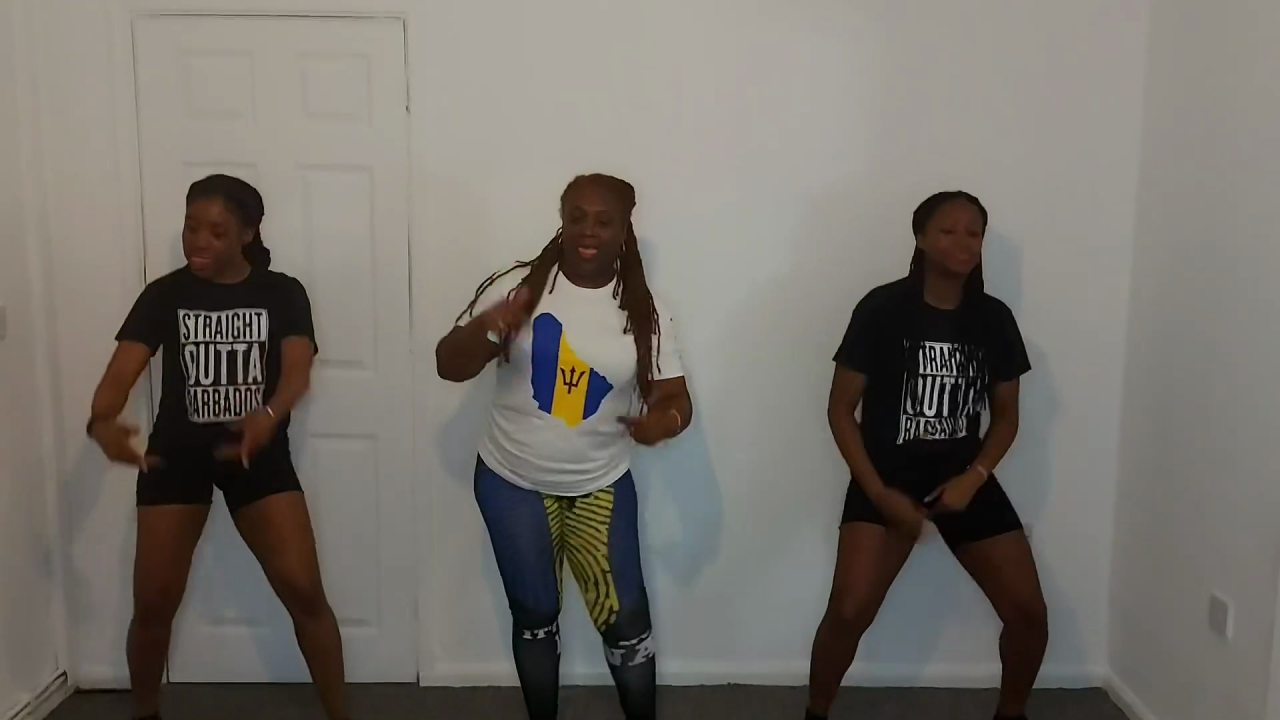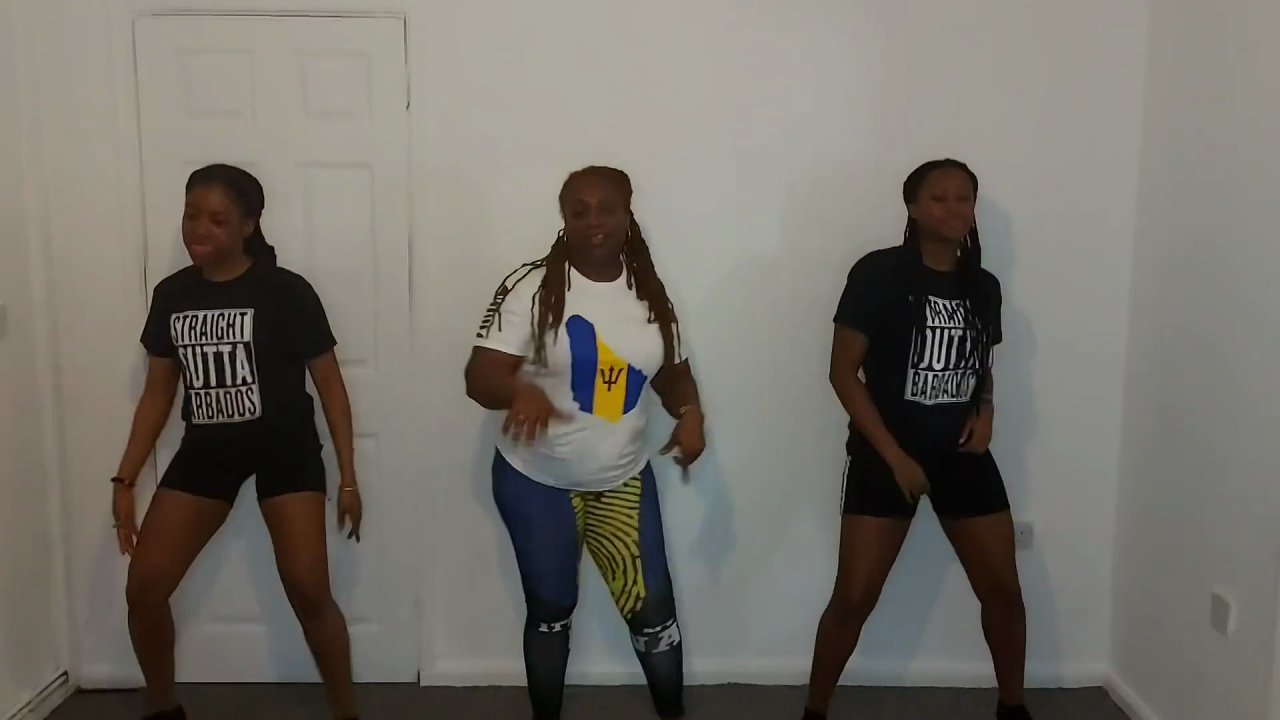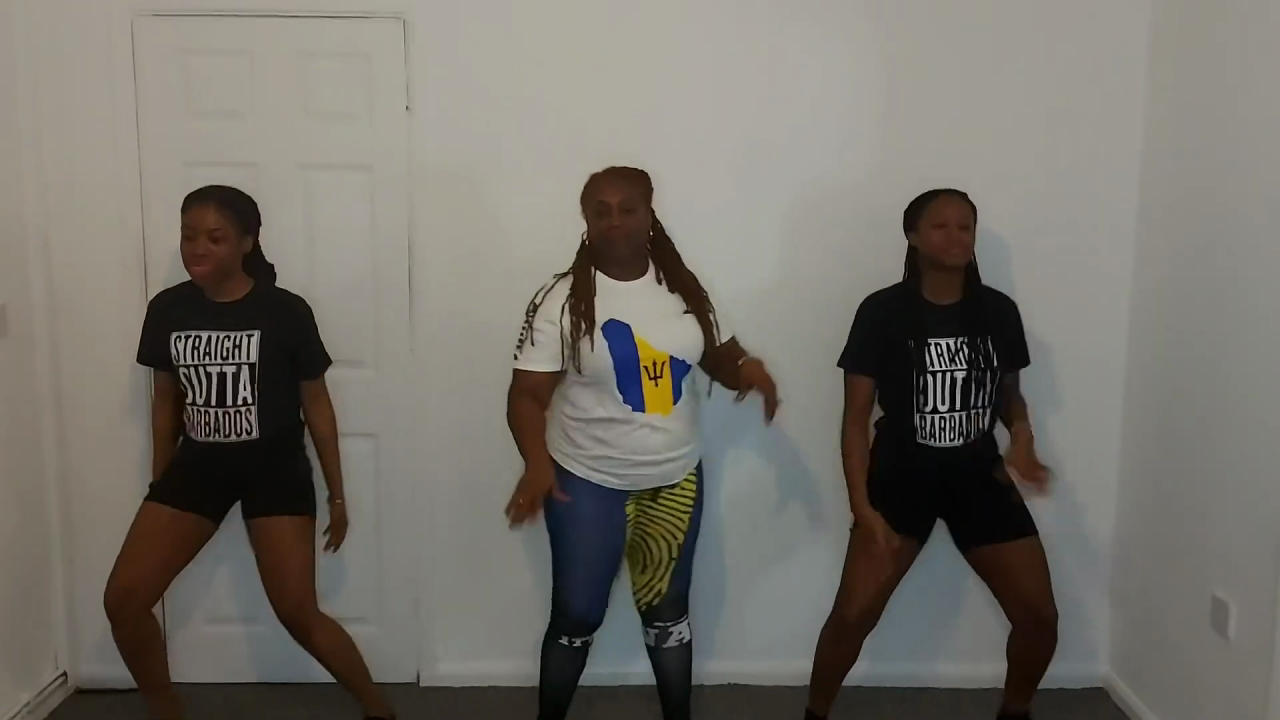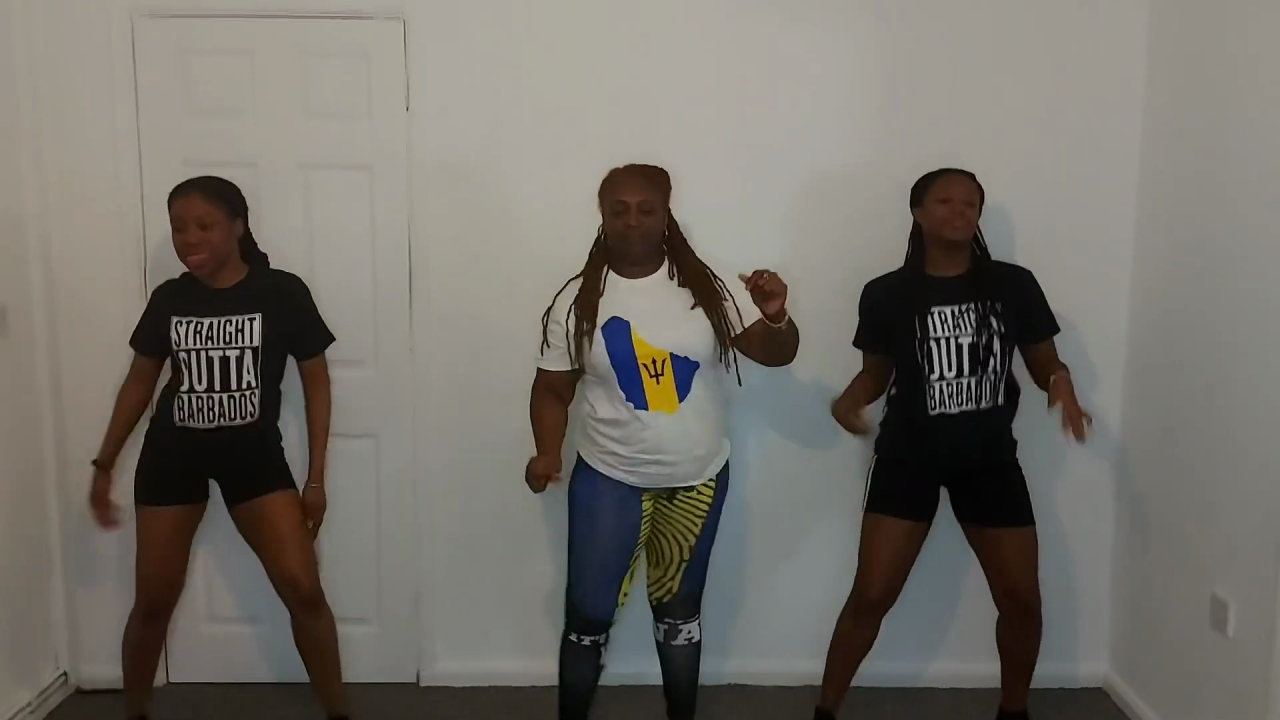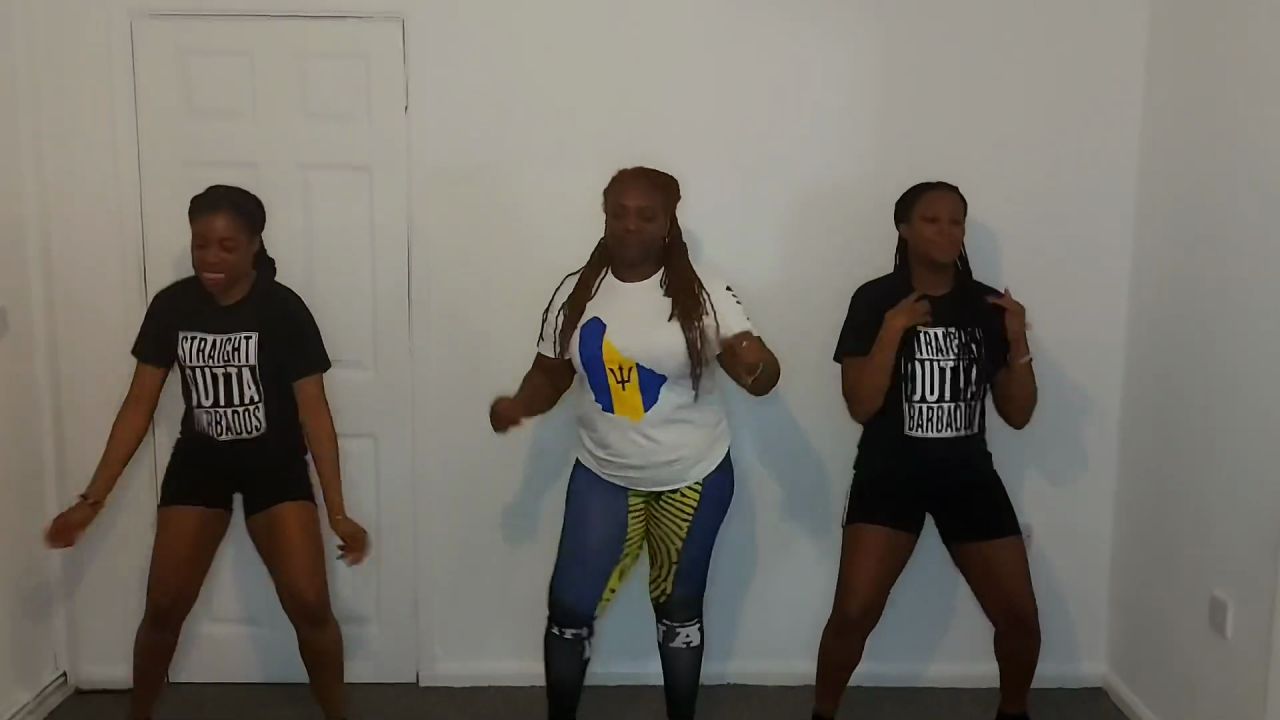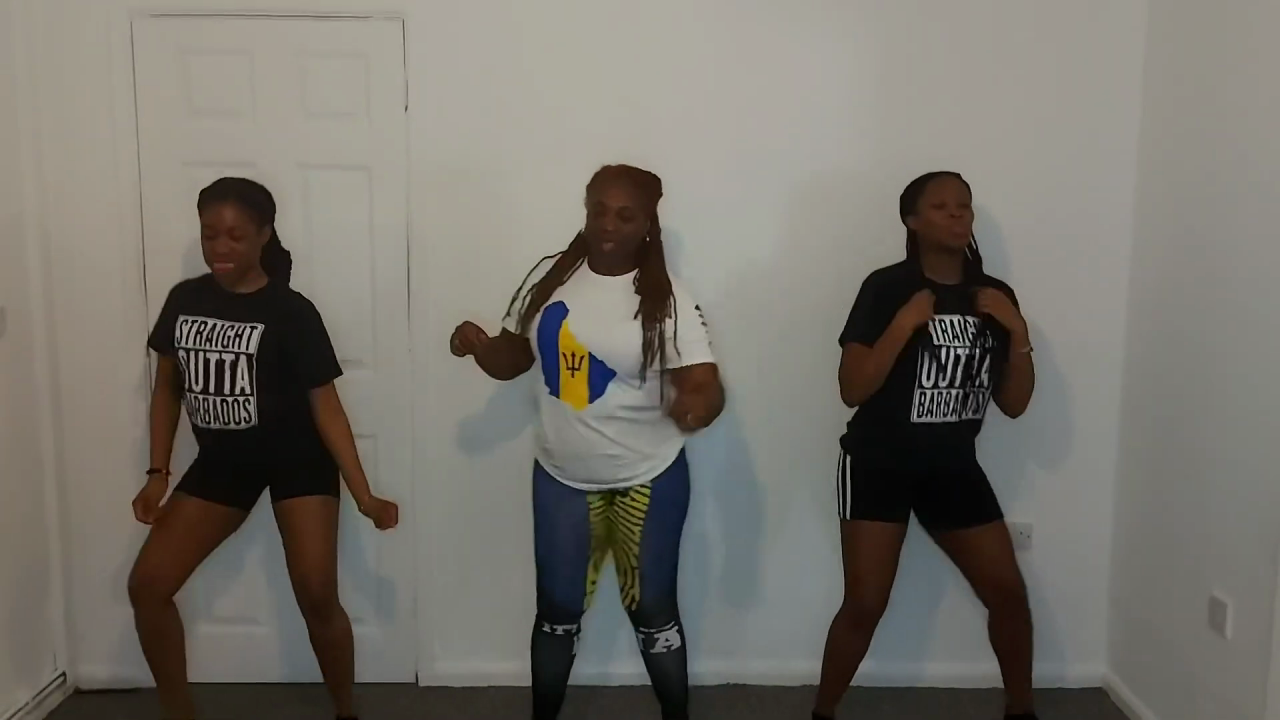
dt=0.3s
person 1, frame 1
left shoulder: (644, 310)
right shoulder: (519, 287)
left elbow: (677, 400)
right elbow: (450, 366)
left wrist: (667, 419)
right wrist: (484, 324)
left hip: (601, 487)
right hip: (512, 483)
left knee: (625, 619)
right knee: (535, 616)
person 1, frame 2
left shoulder: (651, 294)
right shoulder: (531, 289)
left elbow: (672, 372)
right elbow: (480, 377)
left wrist: (689, 413)
right wrist: (520, 393)
left hip: (624, 480)
right hip: (537, 480)
left knee: (654, 606)
right knee: (550, 610)
person 1, frame 3
left shoulder: (683, 288)
right shoulder: (562, 300)
left elbow: (721, 357)
right elbow: (526, 394)
left wrist: (749, 370)
right wrist: (536, 464)
left hip: (675, 482)
right hip: (589, 485)
left knee: (666, 609)
right knee: (577, 617)
person 1, frame 4
left shoulder: (706, 285)
right shoulder: (577, 298)
left elbow: (777, 354)
right elbow: (552, 389)
left wrist: (776, 312)
right wrist: (547, 453)
left hip: (699, 477)
right hip: (609, 479)
left knee: (678, 606)
right knee: (588, 614)
person 1, frame 5
left shoulder: (701, 292)
right shoulder: (574, 293)
left elbow: (763, 380)
right elbow: (550, 374)
left wrist: (752, 362)
right wrist: (519, 404)
left hip: (694, 479)
right hip: (603, 479)
left knee: (678, 607)
right knee: (570, 609)
person 1, frame 6
left shoulder: (670, 298)
right shoulder: (549, 276)
left elbow: (708, 389)
right elbow: (511, 360)
left wrist: (692, 409)
right wrist: (479, 345)
left hip: (648, 479)
right hip: (561, 478)
left knee: (653, 609)
right knee: (558, 611)
person 2, frame 1
left shoulder: (994, 319)
right shoulder: (883, 309)
left elbow: (1007, 415)
right elbow: (841, 409)
left wrist: (972, 478)
right wrist: (880, 491)
left hip: (965, 476)
right hip: (888, 478)
left knee: (1029, 612)
right knee: (848, 613)
person 2, frame 2
left shoulder: (984, 287)
right shoulder: (878, 273)
right elbow: (843, 372)
left wrist: (983, 411)
right wrist: (891, 453)
left hip: (961, 452)
right hip: (887, 450)
left knee: (1003, 588)
right knee: (854, 598)
person 2, frame 3
left shoulder: (998, 311)
right shoulder: (882, 312)
right elbow: (856, 415)
left wrist: (1021, 433)
right wrist: (861, 506)
left hip: (979, 479)
right hip: (900, 478)
left knee: (1038, 615)
right knee: (853, 616)
person 2, frame 4
left shoulder: (1013, 284)
right shoulder: (886, 293)
left elbow: (1045, 362)
right elbow: (876, 376)
left wrist: (1064, 391)
right wrist: (850, 401)
left hip: (989, 456)
right hip: (908, 456)
left knee: (1022, 600)
right knee: (870, 596)
person 2, frame 5
left shoulder: (990, 306)
right shoulder: (875, 301)
left elbow: (1018, 414)
right elbow: (861, 408)
left wrist: (1018, 345)
right wrist: (891, 334)
left hip: (969, 476)
right hip: (888, 473)
left knee: (1020, 615)
right knee: (854, 613)
person 2, frame 6
left shoulder: (994, 297)
right shoulder: (885, 288)
left elbow: (1015, 404)
right elbow: (852, 391)
left wrist: (1018, 332)
right wrist: (901, 328)
left hip: (953, 465)
right hip: (878, 463)
left knee: (1009, 594)
right knee: (865, 605)
person 3, frame 1
left shoulder: (282, 293)
right shoulder: (165, 294)
left elbow: (297, 371)
right elbow: (121, 372)
left wrist: (268, 418)
right wrist: (103, 423)
left hip: (258, 454)
right hip: (177, 456)
left knee: (304, 590)
right knee: (153, 603)
person 3, frame 2
left shoulder: (284, 292)
right shoulder: (172, 294)
left elbow: (329, 384)
right elbow: (158, 393)
left wrist: (347, 478)
right wrist: (126, 478)
left hip: (282, 451)
right hip: (203, 453)
left knee: (309, 595)
right knee: (145, 585)
person 3, frame 3
left shoulder: (285, 312)
right shoulder: (167, 309)
left elbow: (316, 403)
right elbow: (166, 400)
left wrist: (337, 494)
right wrist: (158, 483)
left hip: (275, 470)
right hip: (195, 470)
left knee: (297, 614)
right knee: (123, 598)
person 3, frame 4
left shoulder: (283, 293)
right shoulder: (169, 299)
left elbow: (315, 385)
right elbow: (139, 383)
left wrist: (316, 478)
right wrist: (103, 467)
left hip: (256, 456)
right hip: (175, 457)
left knee: (303, 591)
right knee: (154, 601)
person 3, frame 5
left shoulder: (284, 310)
right shoulder: (172, 308)
left elbow: (313, 409)
right elbow: (139, 404)
left wrist: (338, 510)
right wrist: (92, 499)
left hip: (277, 466)
right hip: (199, 466)
left knee: (309, 603)
right knee: (165, 607)
person 3, frame 6
left shoulder: (292, 313)
right shoulder: (183, 299)
left elbow: (325, 406)
right elbow: (166, 388)
left wrist: (363, 493)
right wrist: (158, 474)
left hip: (298, 459)
right hip: (222, 460)
left knee: (317, 597)
right knee: (147, 585)
